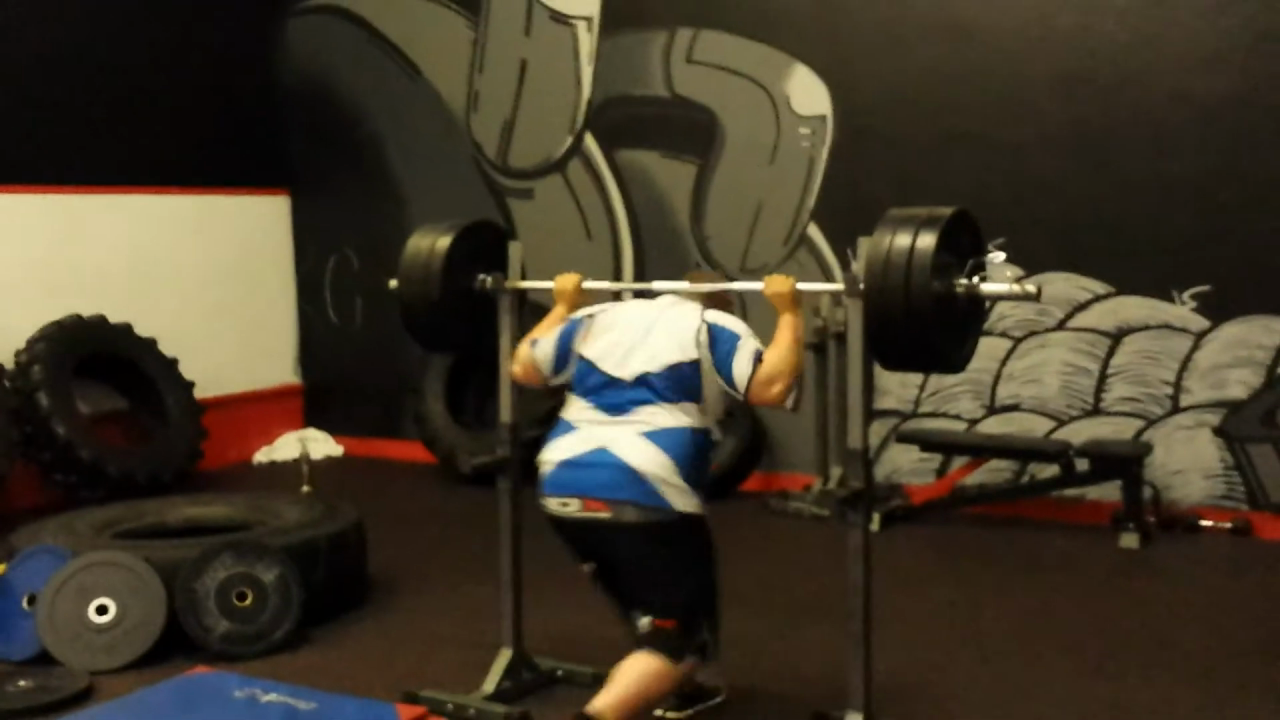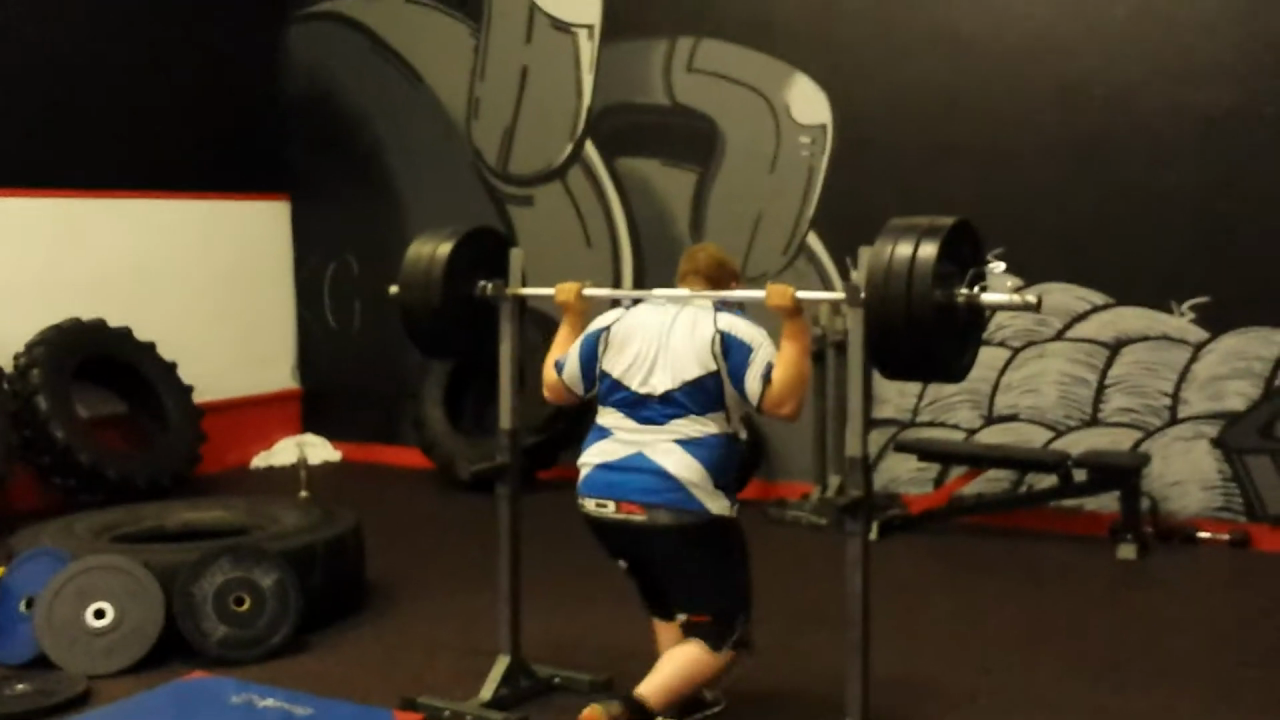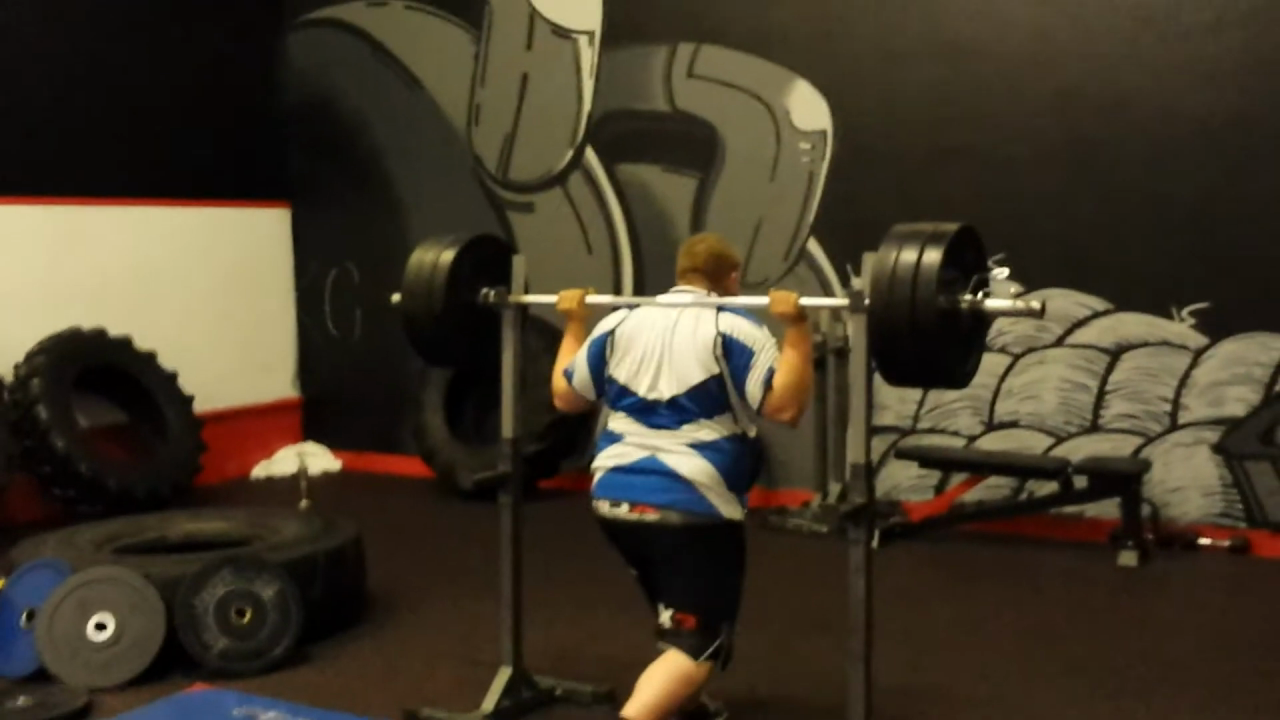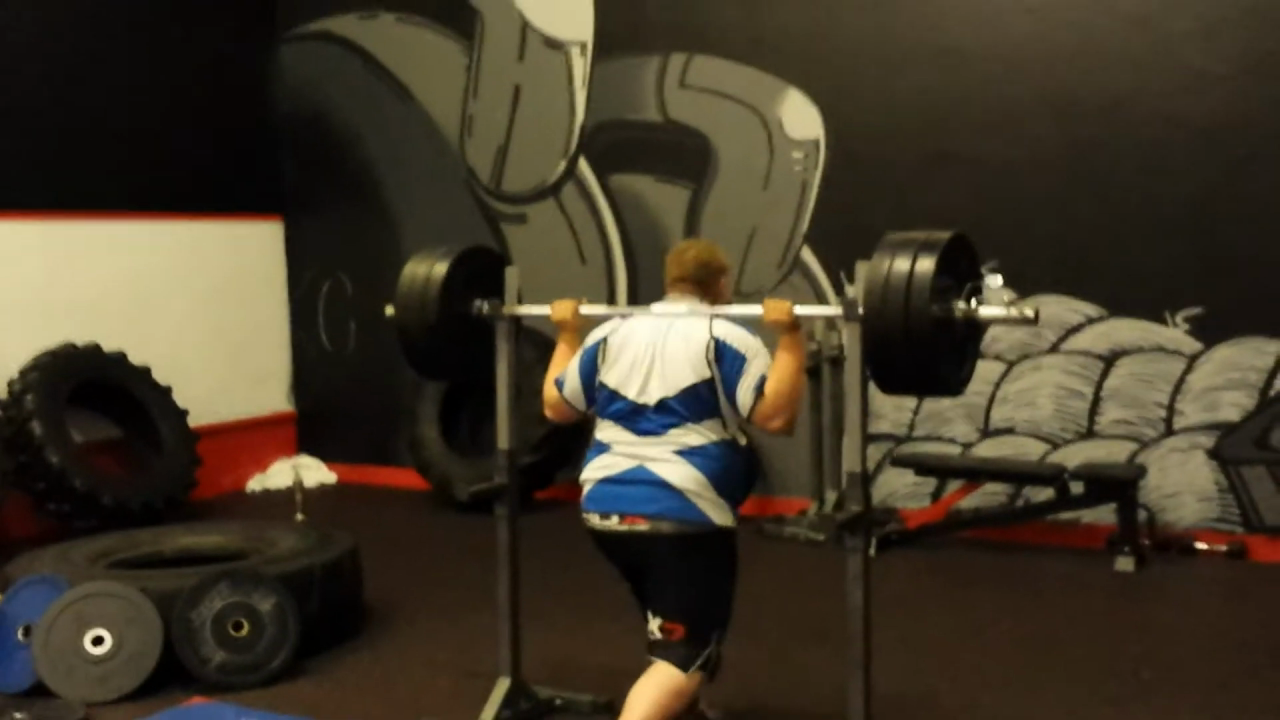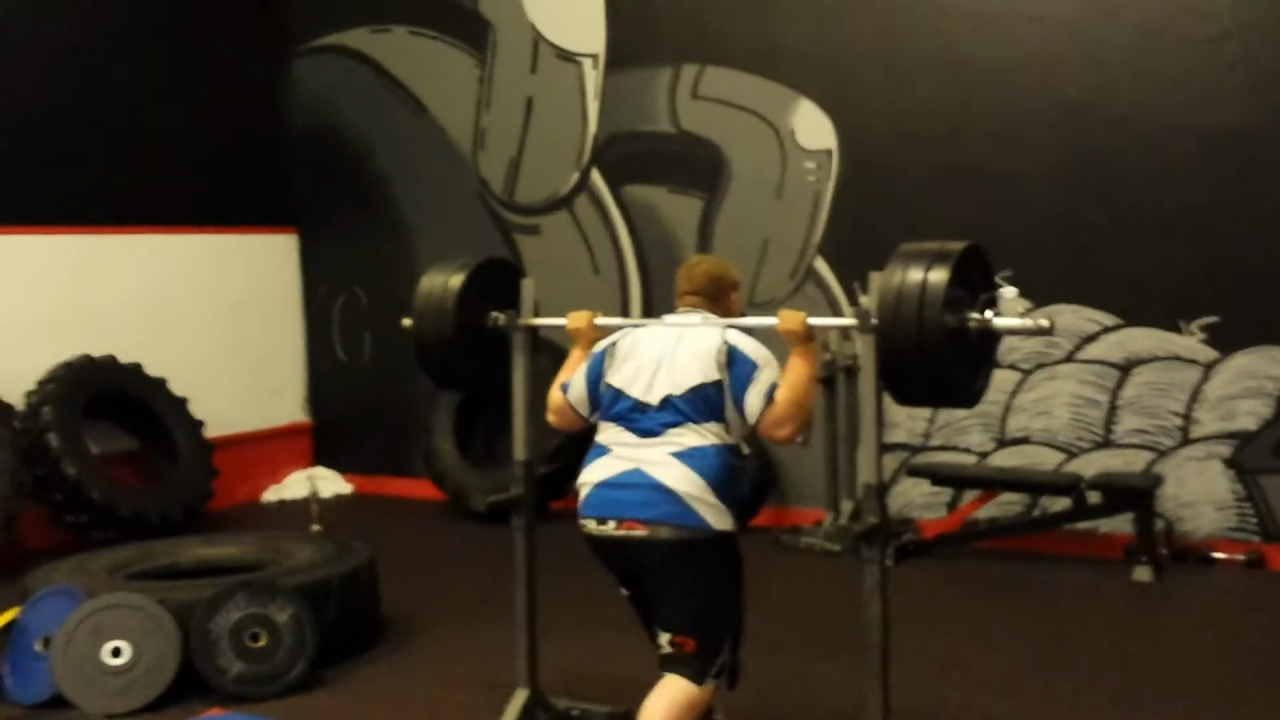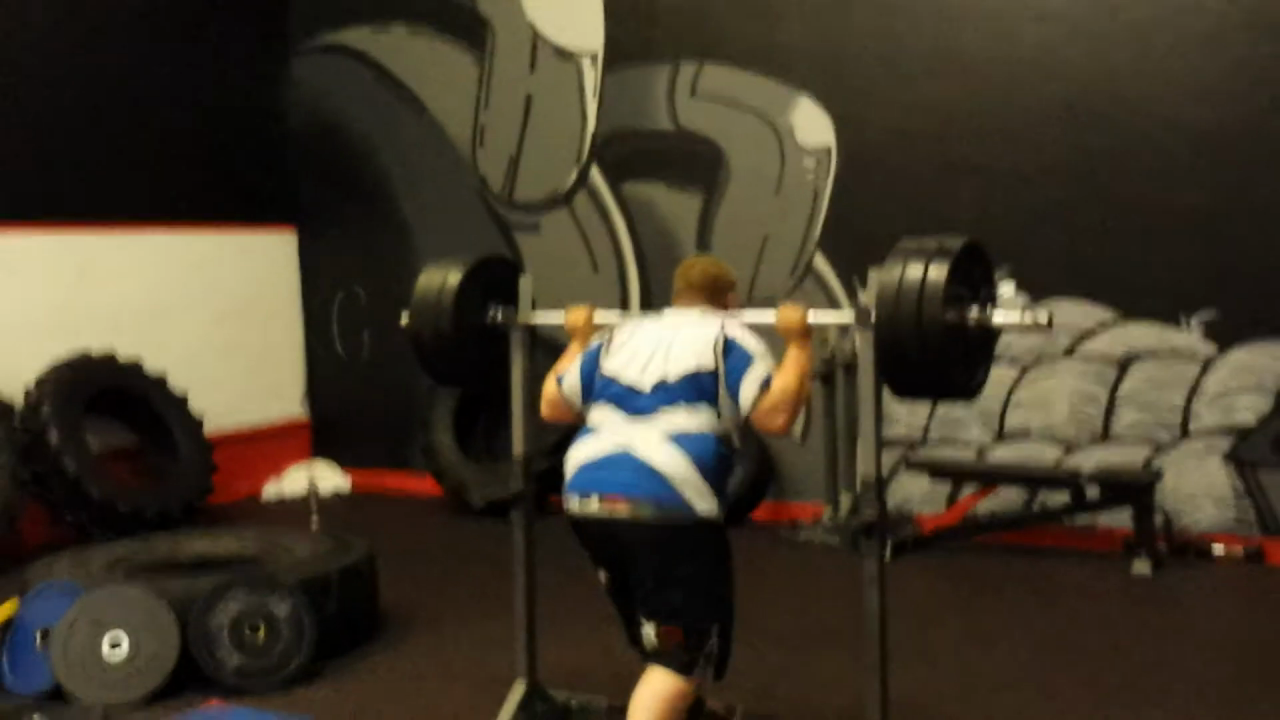
dt=0.2s
person 1, frame 1
left shoulder: (597, 317)
right shoulder: (715, 327)
left elbow: (524, 368)
right elbow: (770, 387)
left wrist: (563, 306)
right wrist: (788, 310)
left hip: (563, 489)
right hip: (644, 498)
left knee: (647, 603)
right knee: (680, 638)
person 1, frame 2
left shoulder: (613, 322)
right shoulder: (730, 331)
left elbow: (554, 388)
right elbow: (784, 402)
left wrist: (571, 315)
right wrist: (793, 321)
left hip: (601, 495)
right hip: (681, 503)
left knee: (670, 600)
right knee: (719, 635)
person 1, frame 3
left shoulder: (618, 325)
right shoulder: (733, 329)
left elbow: (565, 397)
right elbow: (786, 406)
left wrist: (574, 324)
right wrist: (796, 327)
left hip: (616, 500)
right hip: (694, 507)
left knee: (681, 613)
right knee: (695, 644)
person 1, frame 4
left shoulder: (609, 334)
right shoulder: (724, 337)
left elbow: (556, 407)
right elbow: (776, 415)
left wrist: (567, 334)
right wrist: (789, 336)
left hip: (606, 509)
right hip: (684, 517)
left knee: (674, 620)
right knee: (683, 653)
person 1, frame 5
left shoulder: (620, 343)
right shoulder: (734, 347)
left elbow: (559, 415)
right elbow: (784, 423)
left wrist: (581, 345)
right wrist: (801, 347)
left hip: (601, 513)
right hip: (683, 520)
left knee: (678, 634)
right knee: (696, 662)
person 1, frame 6
left shoulder: (618, 337)
right shoulder: (729, 340)
left elbow: (552, 407)
right elbow: (776, 416)
left wrist: (579, 340)
right wrist: (798, 342)
left hip: (586, 497)
right hip: (667, 503)
left knee: (661, 626)
right knee: (683, 648)
